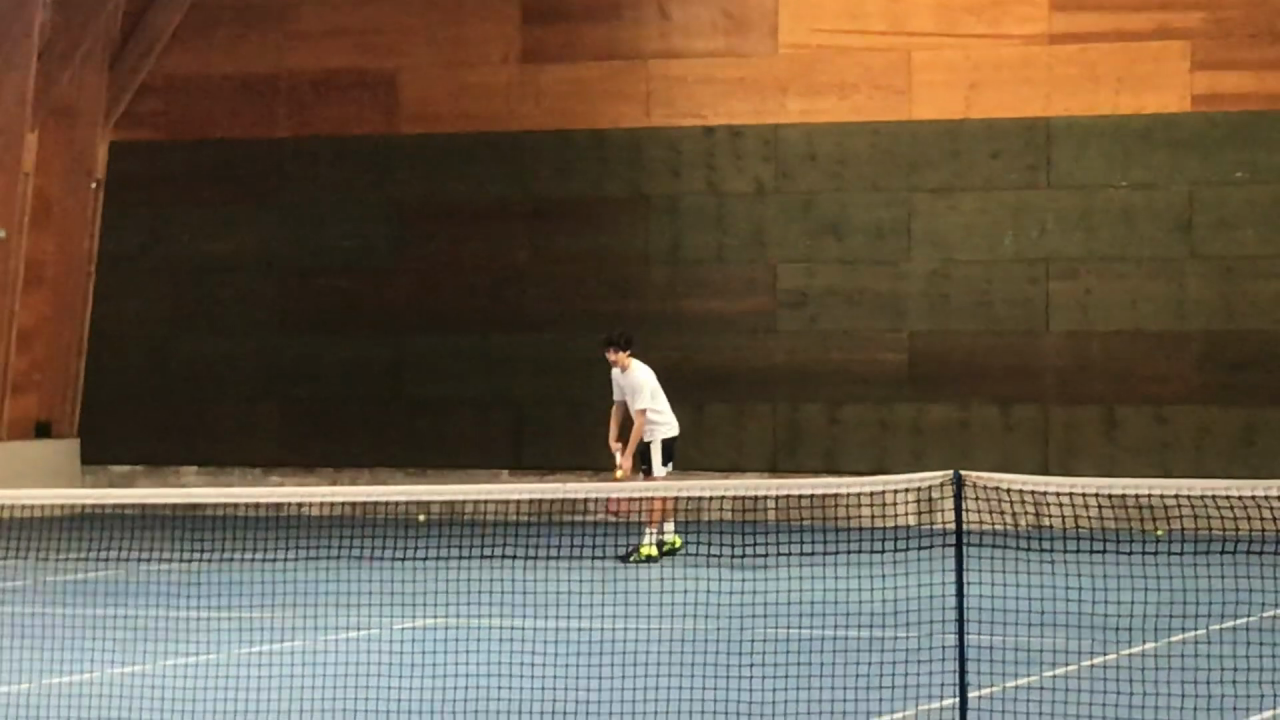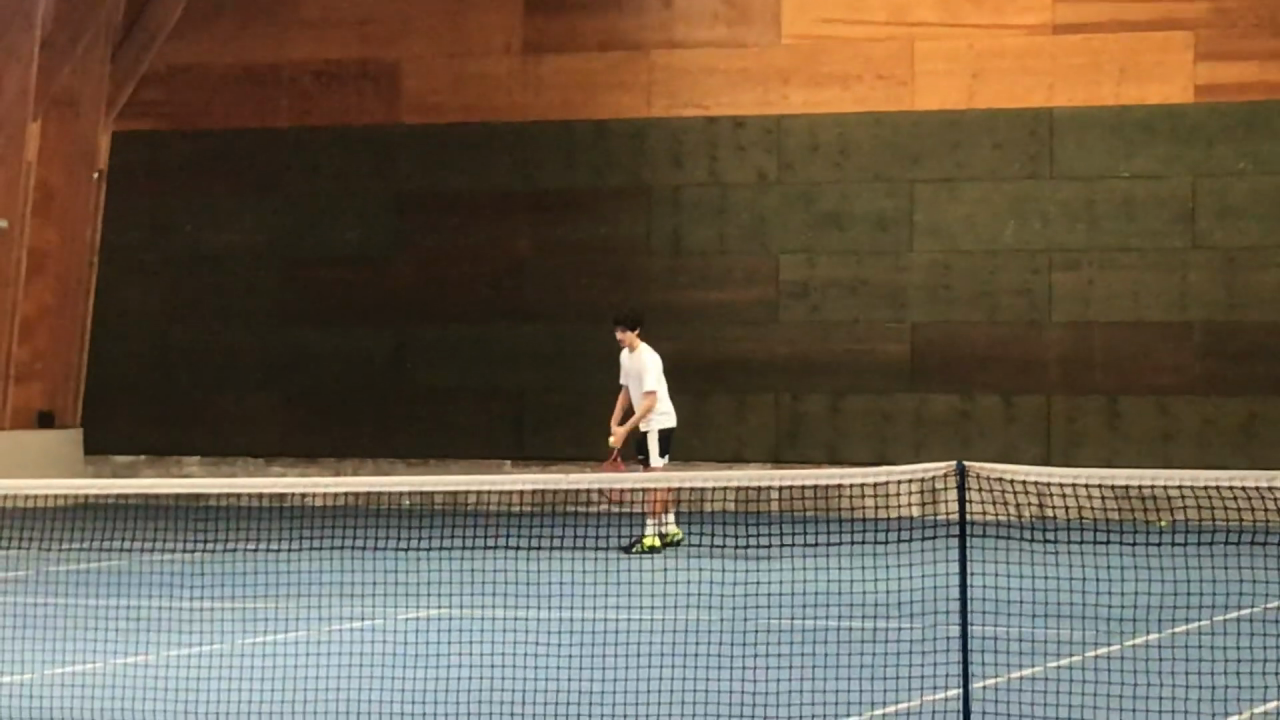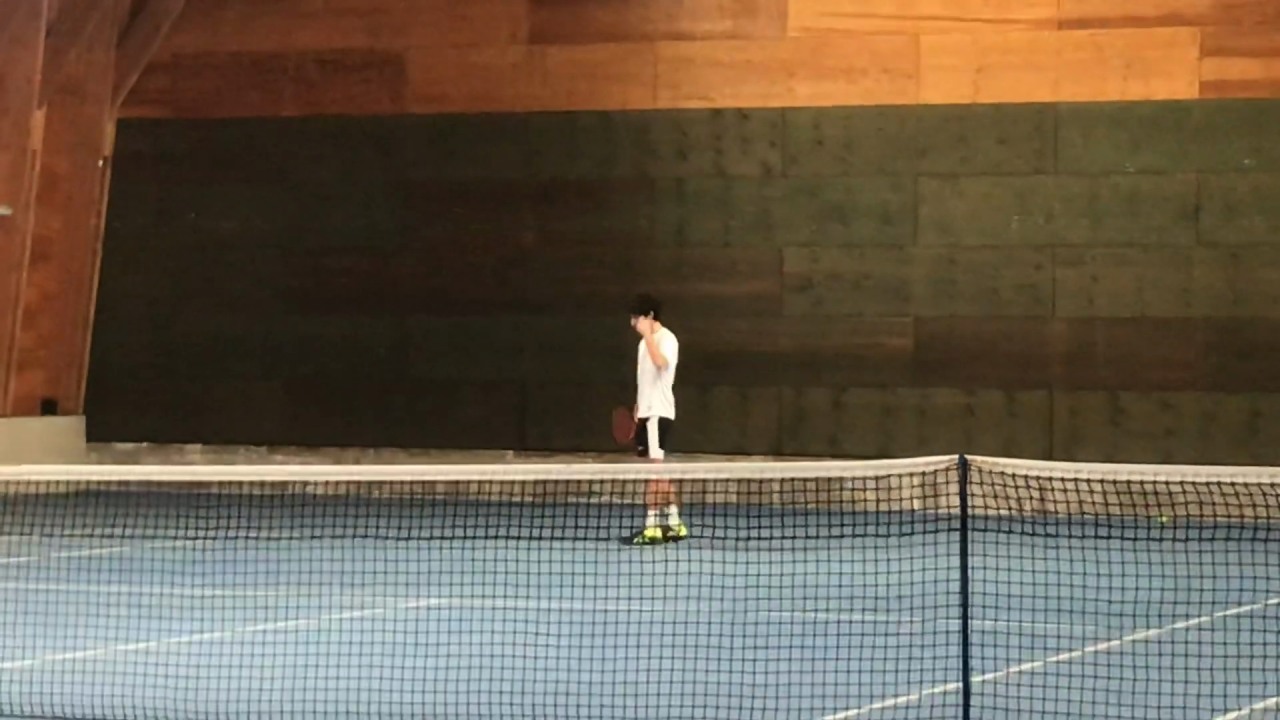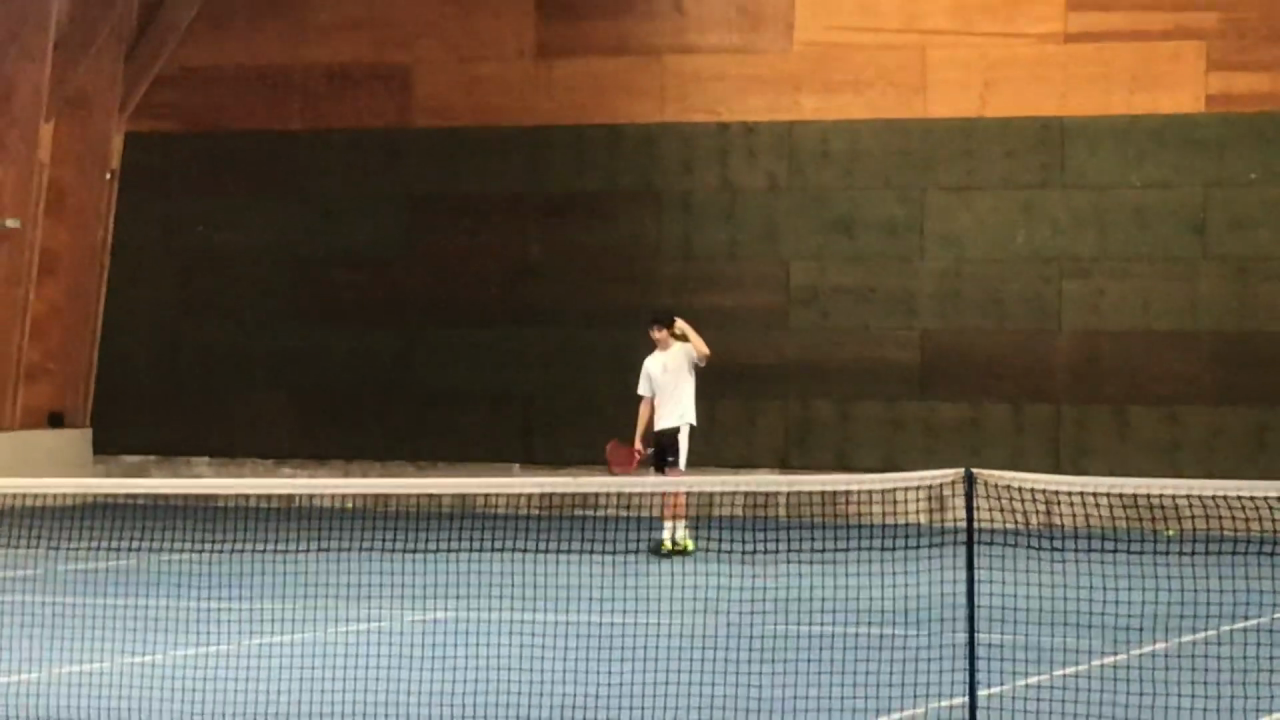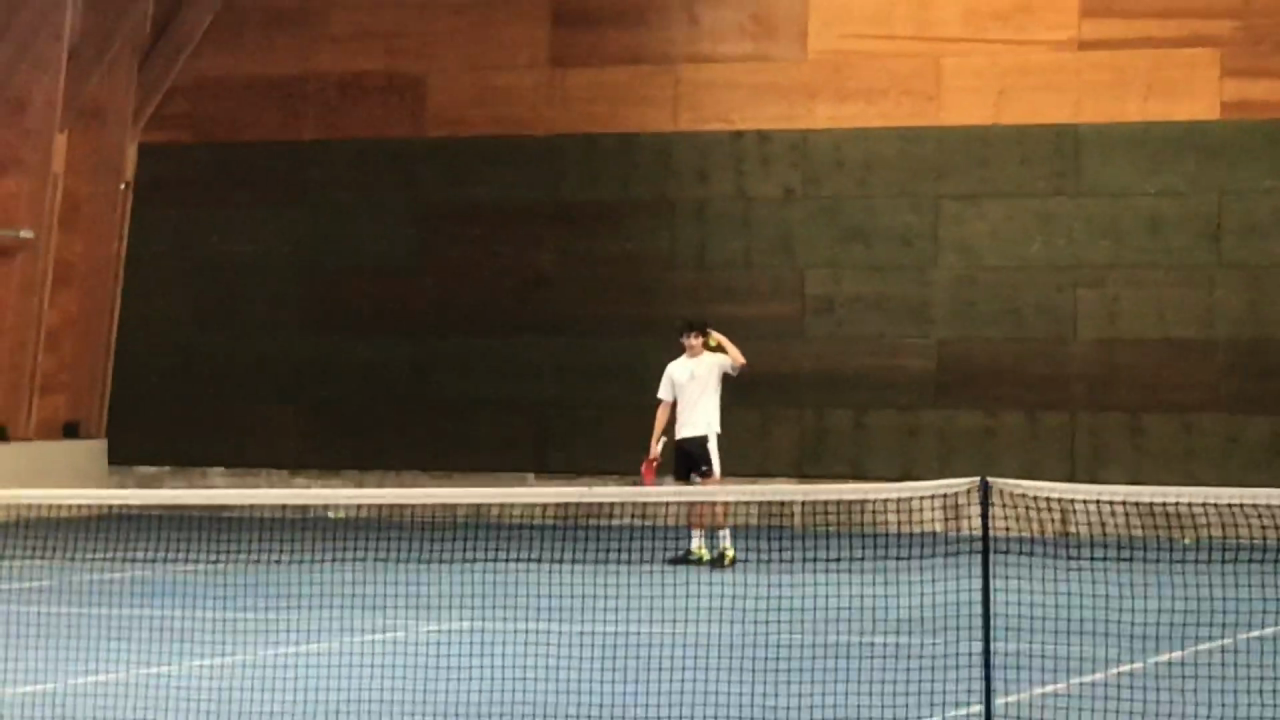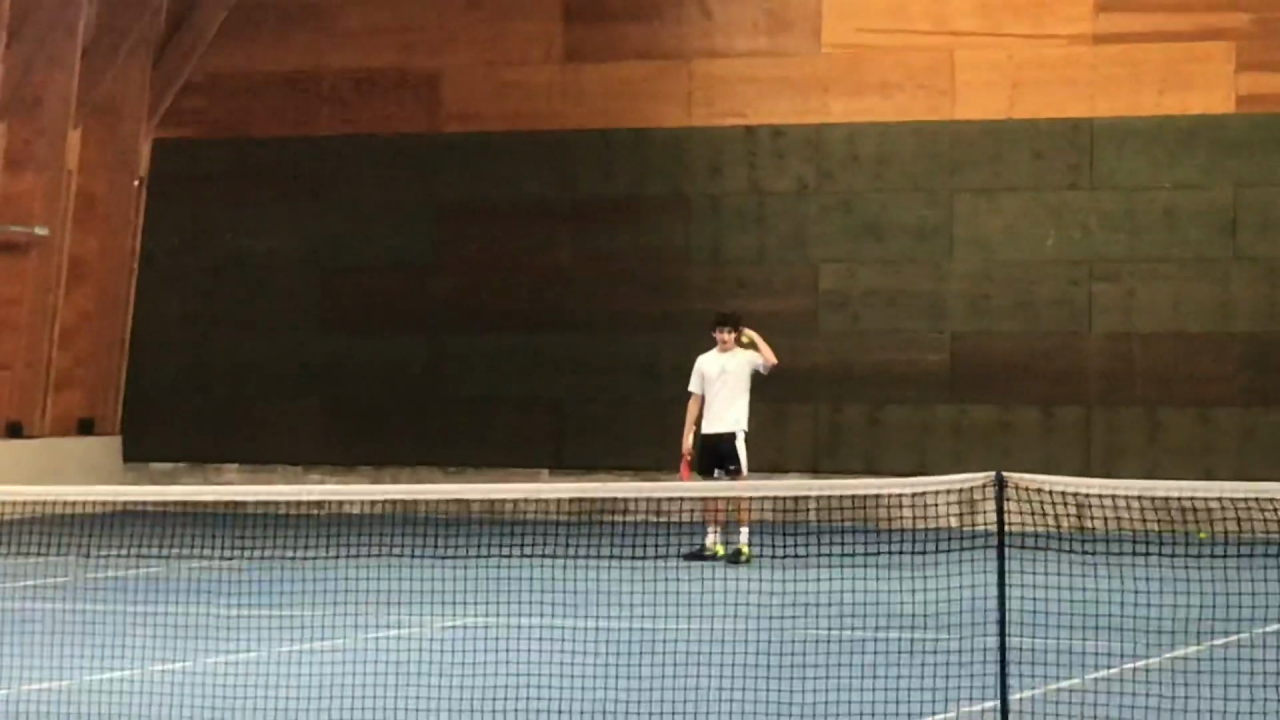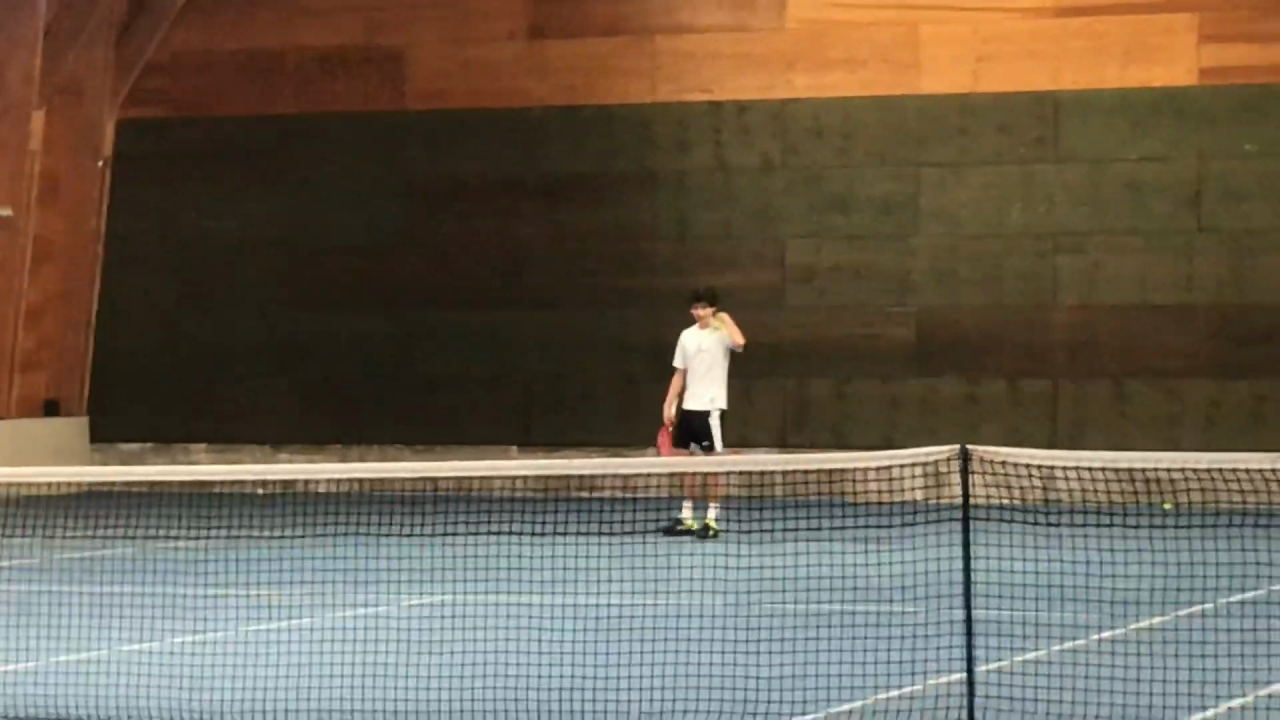
dt=0.4s
person 1, frame 1
left shoulder: (640, 376)
right shoulder: (616, 372)
left elbow: (640, 420)
right elbow: (618, 407)
left wrist: (628, 456)
right wrist: (613, 439)
left hip: (661, 432)
right hip: (655, 432)
left ankle: (648, 546)
right ankle: (669, 538)
person 1, frame 2
left shoulder: (648, 358)
right shoulder: (625, 355)
left elbow: (650, 402)
right elbow: (626, 391)
left wrist: (626, 429)
right wrist: (614, 422)
left hip: (659, 423)
right hip: (648, 424)
left ankle: (651, 537)
right ankle: (670, 531)
person 1, frame 3
left shoulder: (666, 339)
right shoulder: (645, 341)
left elbow: (660, 364)
left wrist: (647, 335)
right wrist: (637, 412)
left hip: (658, 412)
right hip: (647, 412)
left ankle: (652, 528)
right ankle: (674, 524)
person 1, frame 4
left shoulder: (684, 351)
right shoulder: (649, 362)
left elbow: (705, 353)
right elbow: (646, 402)
left wrist: (686, 328)
right wrist: (638, 437)
left hip: (680, 424)
right hip: (660, 427)
left knee: (674, 479)
left ankle: (667, 539)
right ankle: (681, 539)
person 1, frame 5
left shoulder: (715, 361)
right shoulder: (673, 367)
left elbow: (740, 362)
right elbow: (665, 406)
left wrist: (721, 339)
right wrist: (654, 441)
left hip: (706, 434)
right hip: (682, 436)
left ankle: (726, 547)
right ankle: (697, 548)
person 1, frame 6
left shoulder: (746, 357)
right shoulder: (703, 361)
left elbow: (772, 362)
right elbow: (695, 400)
left wrist: (754, 336)
right wrist: (687, 434)
left hip: (733, 431)
right hip: (709, 432)
left ankle: (744, 544)
right ankle: (712, 544)
person 1, frame 7
left shoulder: (721, 333)
right shoulder: (686, 336)
left elbow: (739, 343)
left wrist: (726, 320)
right wrist: (668, 404)
left hip: (711, 407)
right hip: (688, 407)
left ankle: (711, 520)
right ankle: (686, 519)
